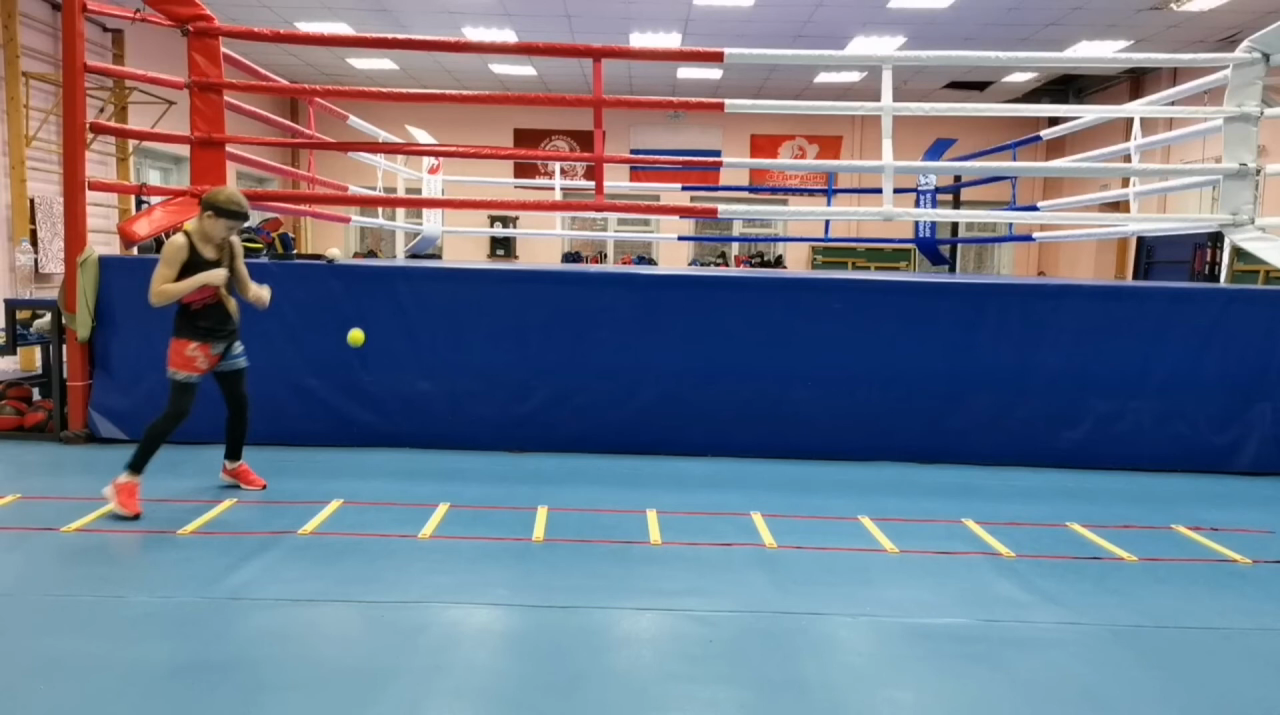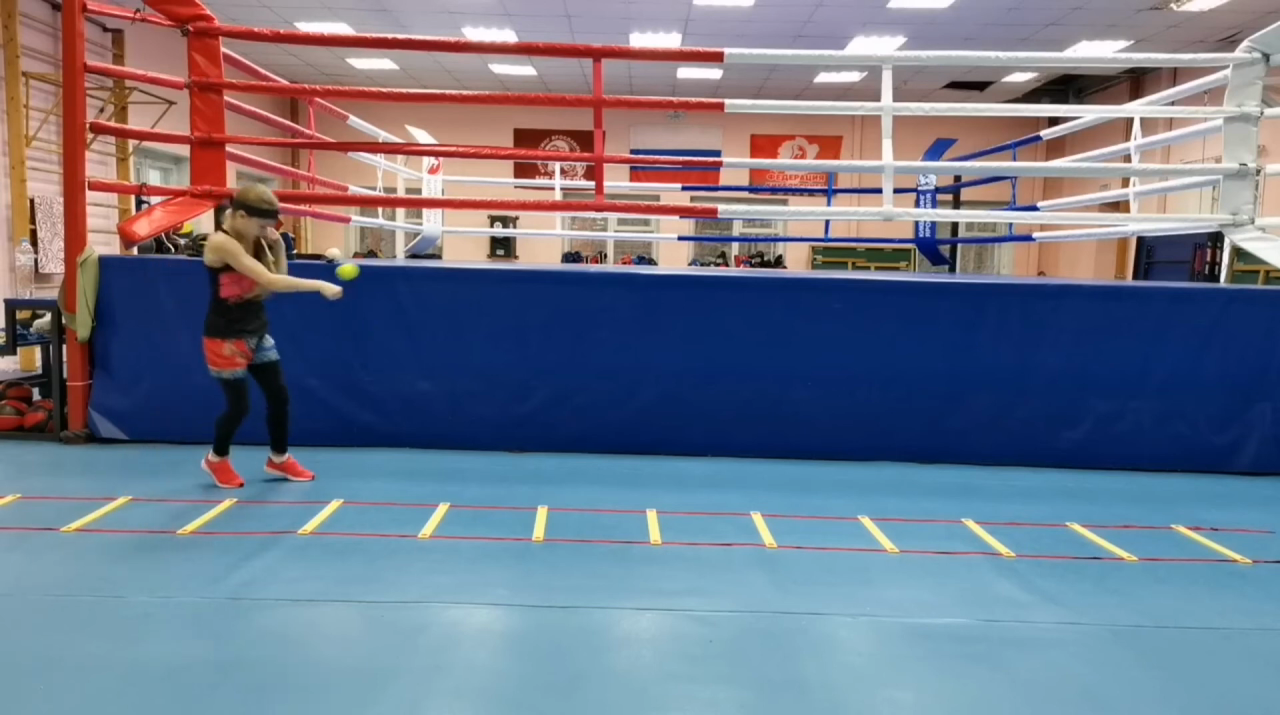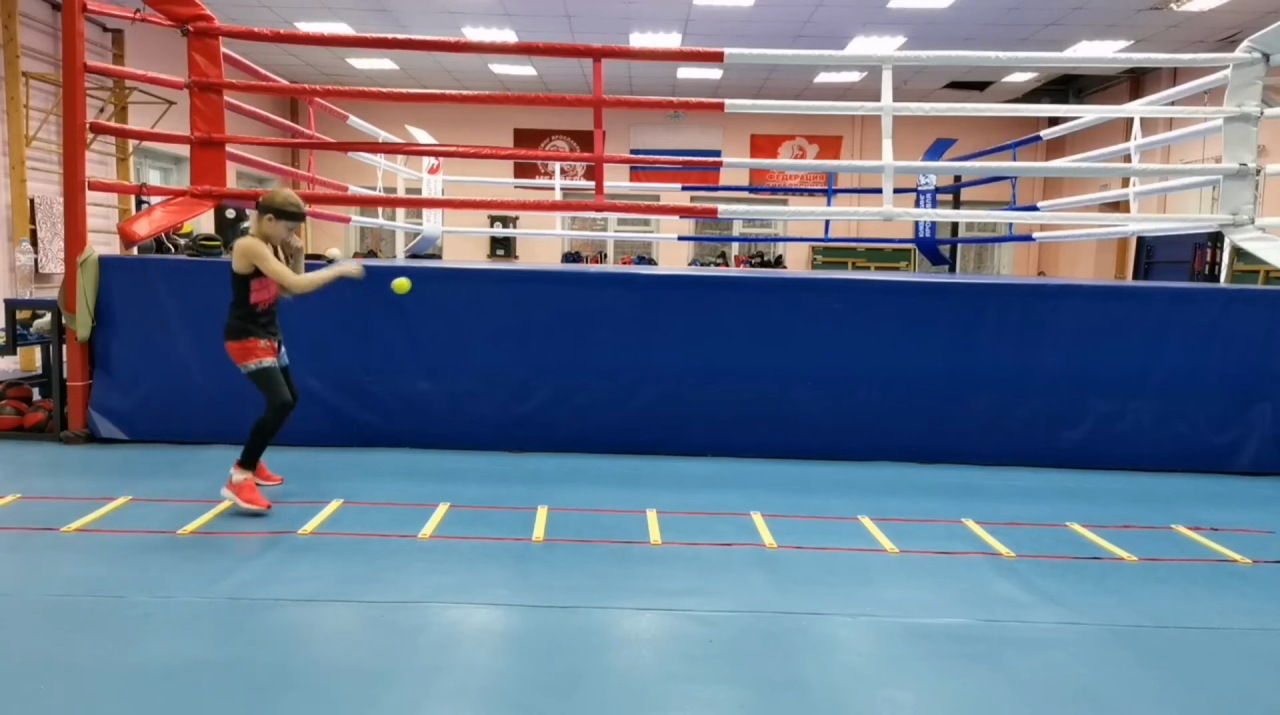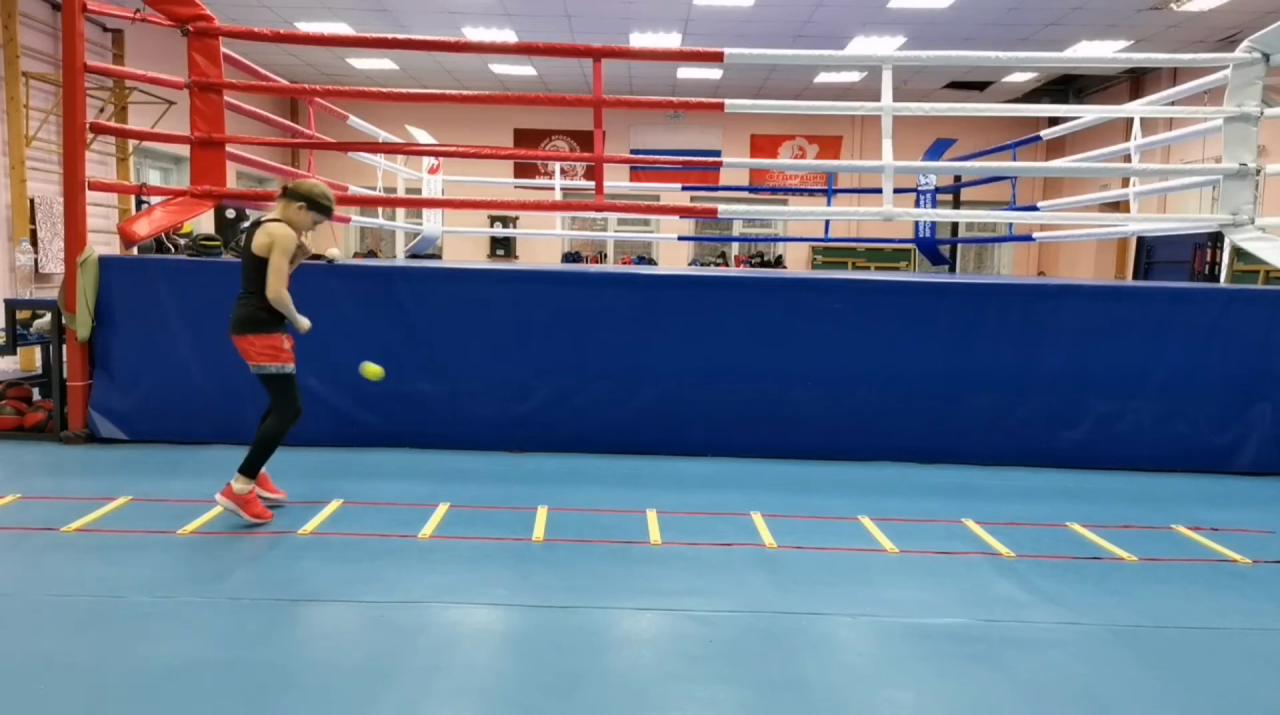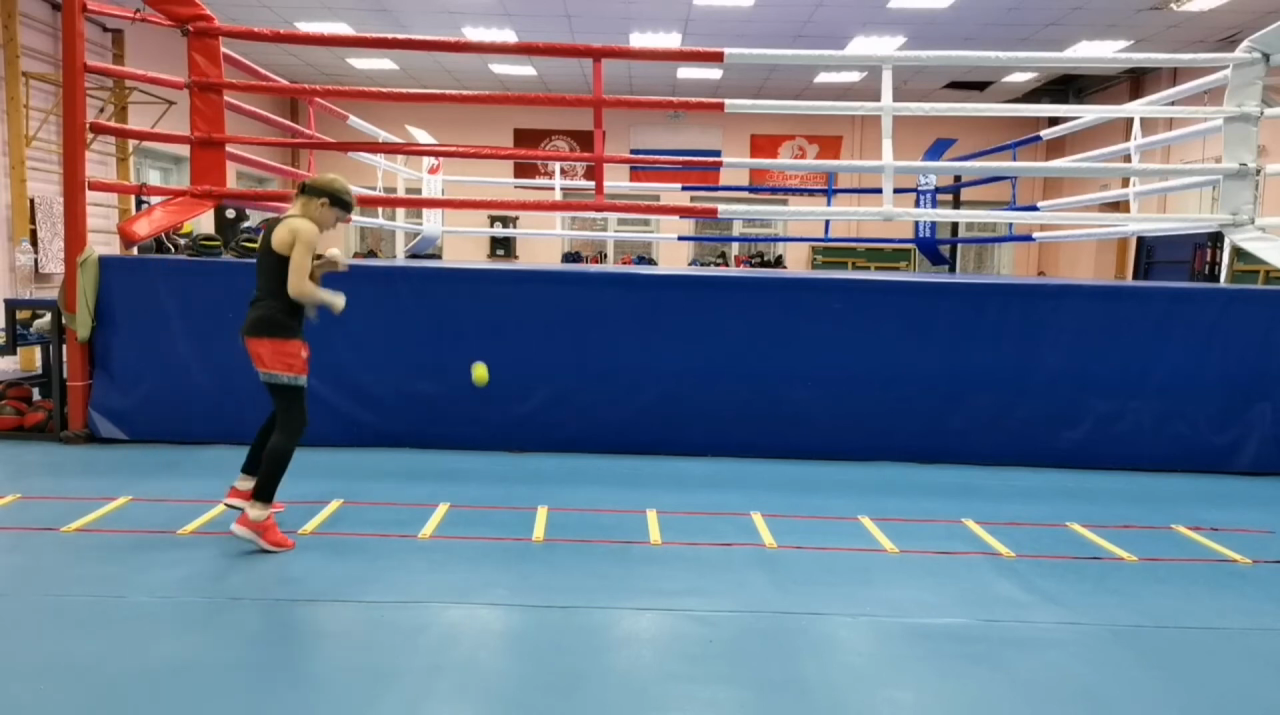
dt=0.3s
person 1, frame 1
left shoulder: (233, 246)
right shoulder: (179, 245)
left elbow: (245, 286)
right elbow: (157, 296)
left wrist: (259, 293)
right wrist: (203, 278)
left hip: (227, 337)
right hip: (192, 340)
left knee: (239, 403)
right knee: (177, 411)
left ankle: (233, 465)
right ankle: (126, 482)
person 1, frame 2
left shoulder: (258, 240)
right shoulder: (221, 243)
left elbow: (275, 281)
right elbow: (270, 283)
left wrist: (278, 250)
right wrist: (319, 286)
left hip: (256, 332)
right hip: (224, 336)
left knee: (279, 395)
right knee: (239, 405)
left ankle: (279, 459)
right ankle: (216, 459)
person 1, frame 3
left shoulder: (272, 245)
right shoulder: (249, 246)
left elbow: (286, 290)
right elbow: (295, 285)
left wrist: (296, 256)
right wrist: (339, 269)
left hip: (267, 335)
right hip: (246, 338)
left knee: (288, 398)
right knee: (280, 402)
left ankle: (249, 463)
right ankle: (240, 479)
person 1, frame 4
left shoulder: (264, 226)
right shoulder: (282, 233)
right elbow: (276, 293)
left wrist: (297, 257)
right wrist: (298, 320)
left hip: (252, 326)
right hip: (263, 329)
left knee: (280, 402)
right knee: (290, 409)
left ankle: (252, 475)
right ankle: (240, 487)
person 1, frame 5
left shoulder: (281, 227)
right shoulder: (303, 229)
right elbow: (299, 290)
left wrist: (326, 265)
right wrist: (332, 300)
left hip: (261, 330)
right hip: (277, 335)
left knee: (284, 414)
right knee: (293, 423)
left ankle: (247, 488)
right ankle: (257, 514)
